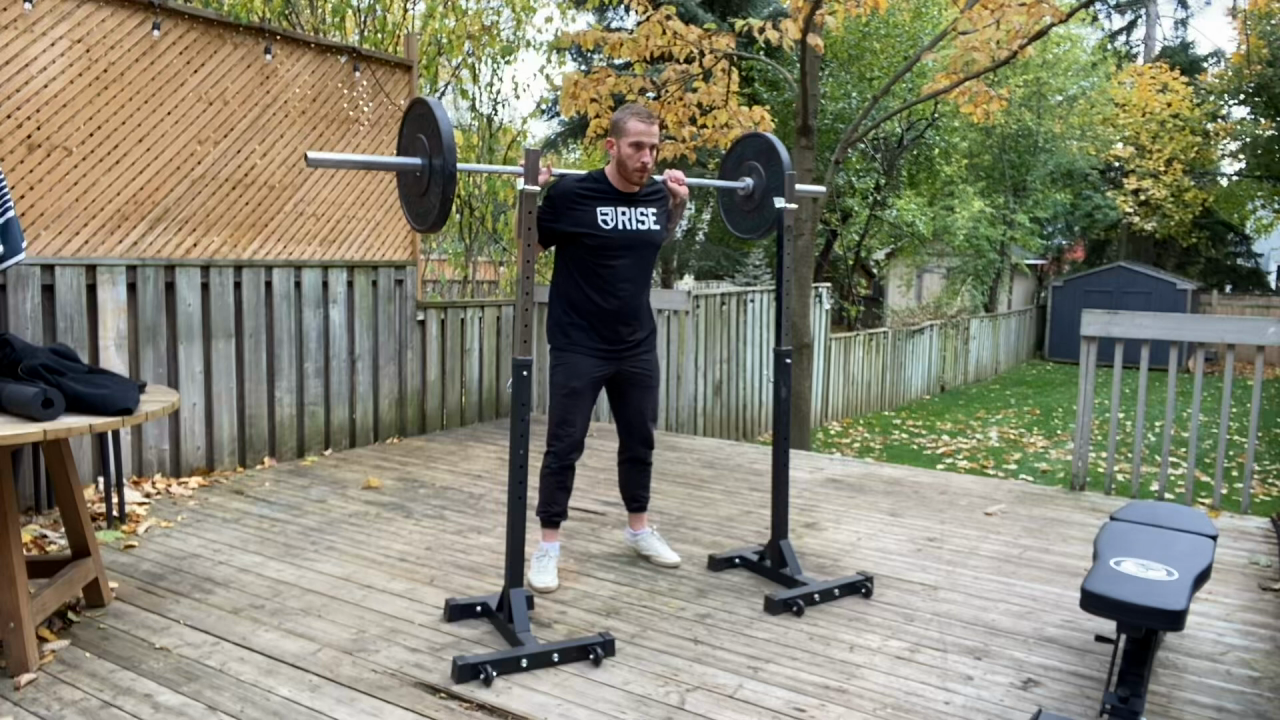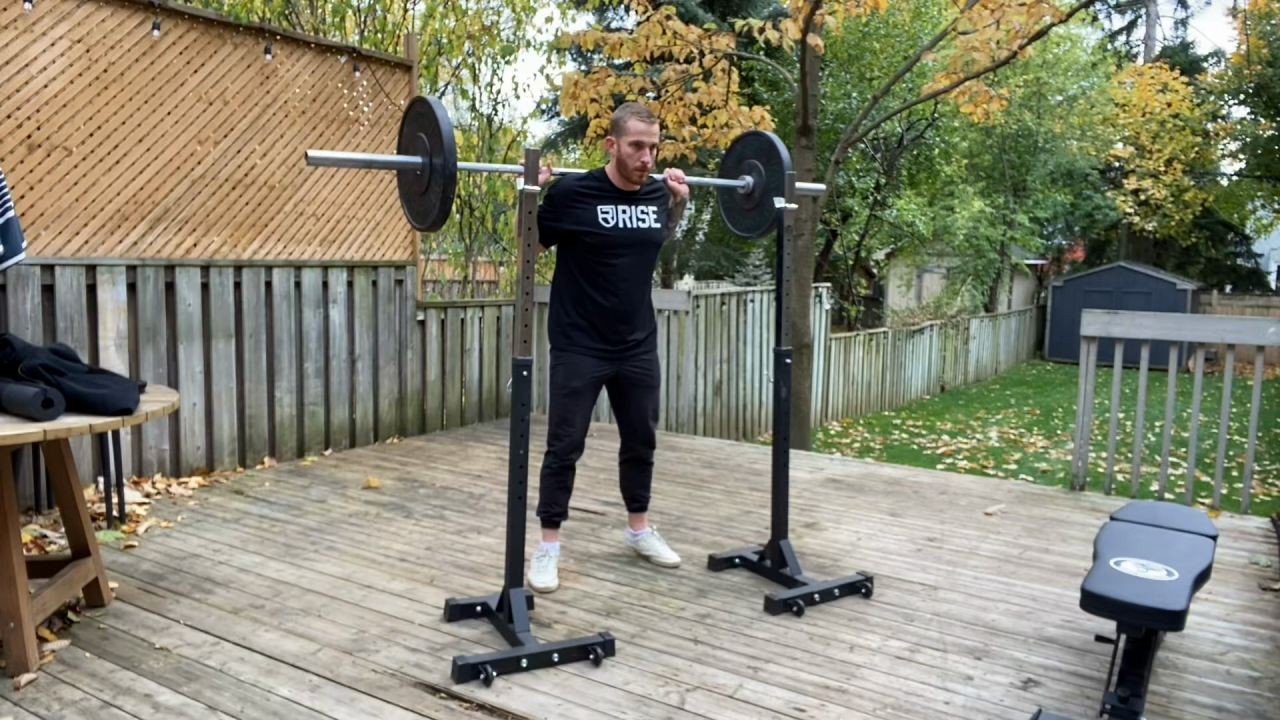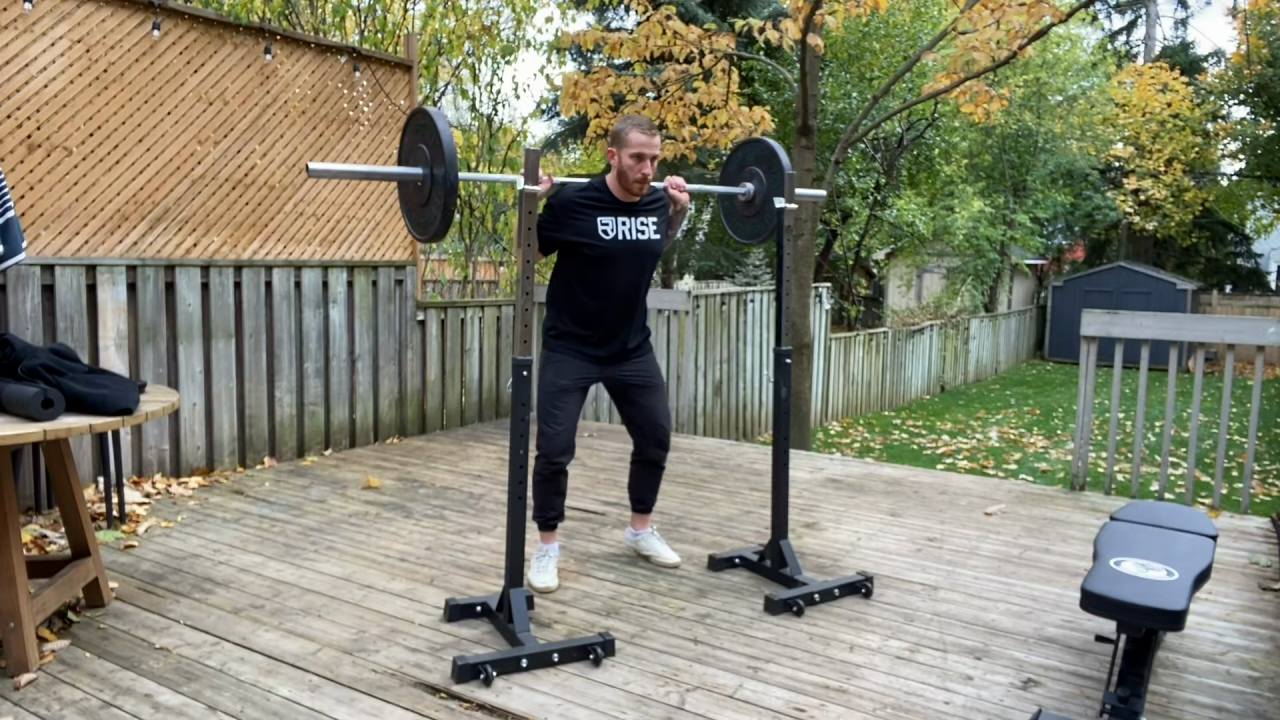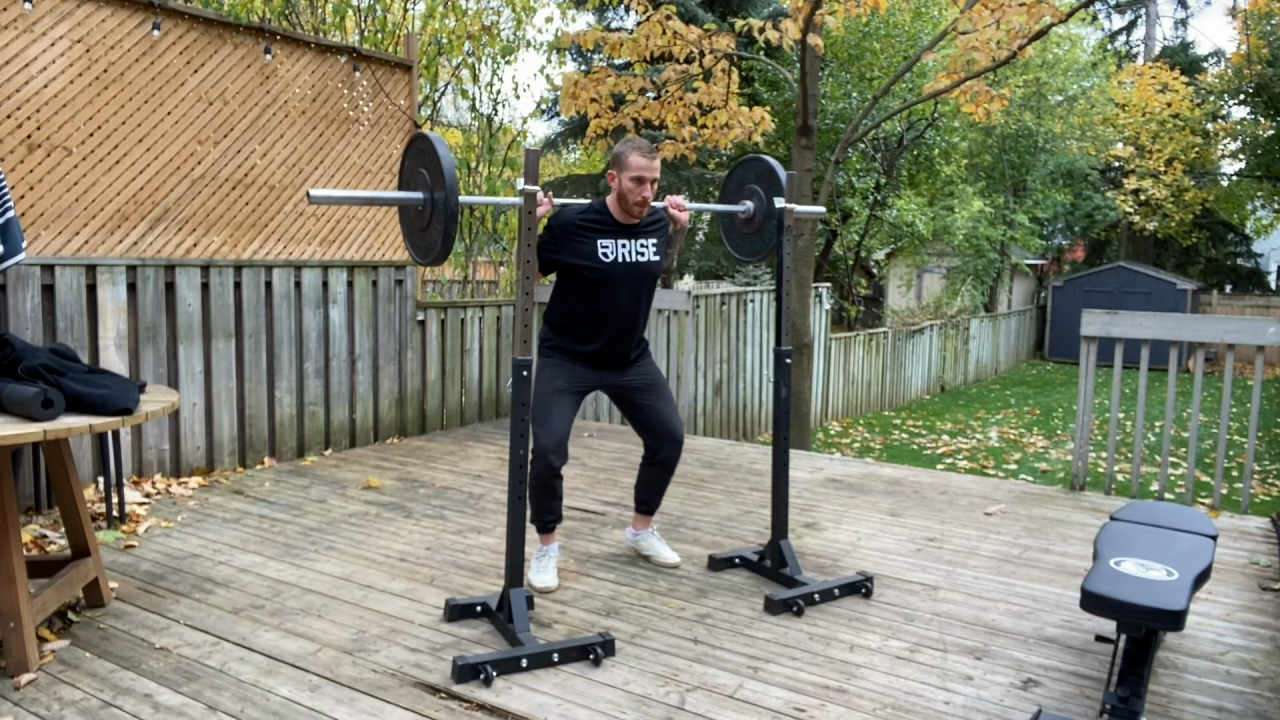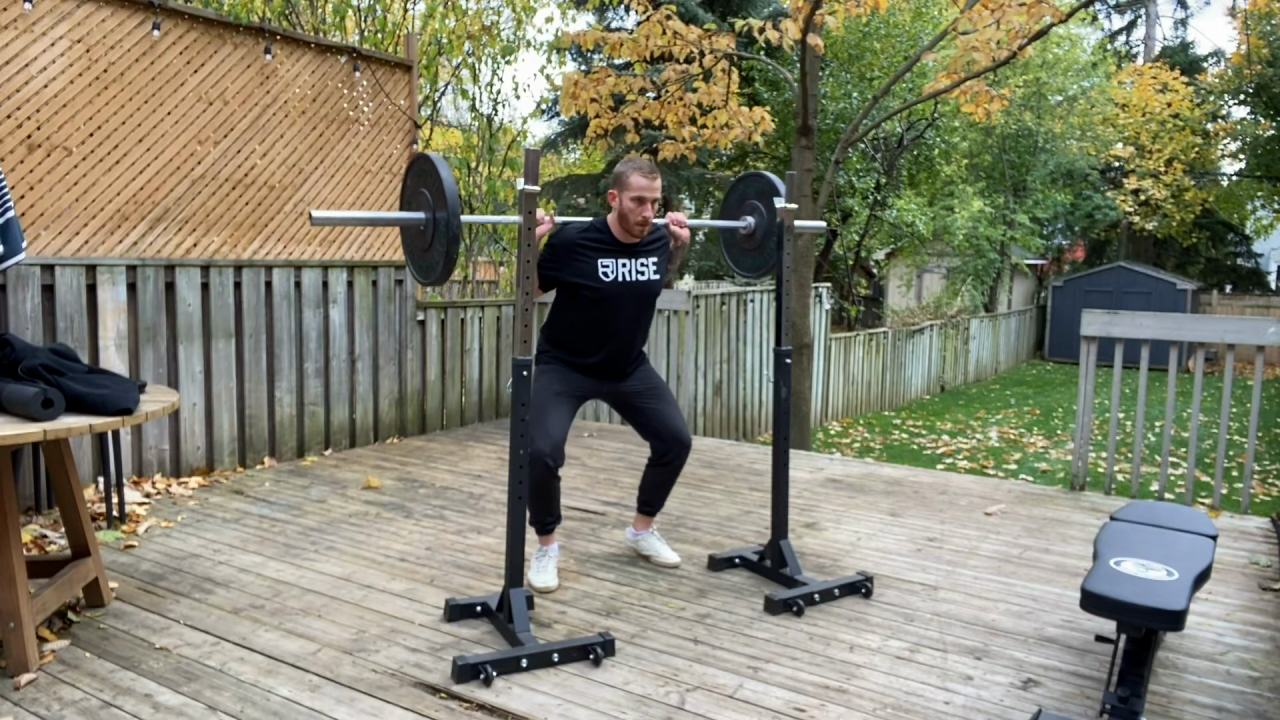
dt=0.3s
person 1, frame 1
left shoulder: (657, 197)
right shoulder: (572, 194)
left wrist: (678, 203)
left hip: (637, 344)
right hip: (579, 345)
left knee: (640, 441)
right knee: (565, 446)
left ankle: (639, 529)
right ankle: (547, 546)
person 1, frame 2
left shoulder: (657, 194)
right shoulder: (573, 193)
left wrist: (679, 202)
left hip: (638, 344)
right hip: (579, 346)
left knee: (641, 441)
right knee: (565, 447)
left ankle: (639, 530)
right ankle: (548, 546)
person 1, frame 3
left shoulder: (657, 204)
right shoulder: (573, 202)
left wrist: (680, 208)
left hip: (632, 347)
right hip: (571, 348)
left knee: (655, 439)
right knee: (555, 448)
left ankle: (641, 529)
right ankle: (546, 547)
person 1, frame 4
left shoulder: (657, 223)
right shoulder: (573, 224)
left wrist: (679, 228)
left hip: (630, 356)
right hip: (567, 356)
left knee: (669, 438)
right knee: (548, 450)
left ankle: (641, 530)
right ankle: (546, 547)
person 1, frame 5
left shoulder: (658, 240)
right shoulder: (573, 242)
left wrist: (680, 244)
right wrist: (530, 242)
left hip: (628, 366)
right hip: (565, 365)
left knee: (676, 440)
right knee: (544, 451)
left ankle: (642, 530)
right ankle: (546, 547)
